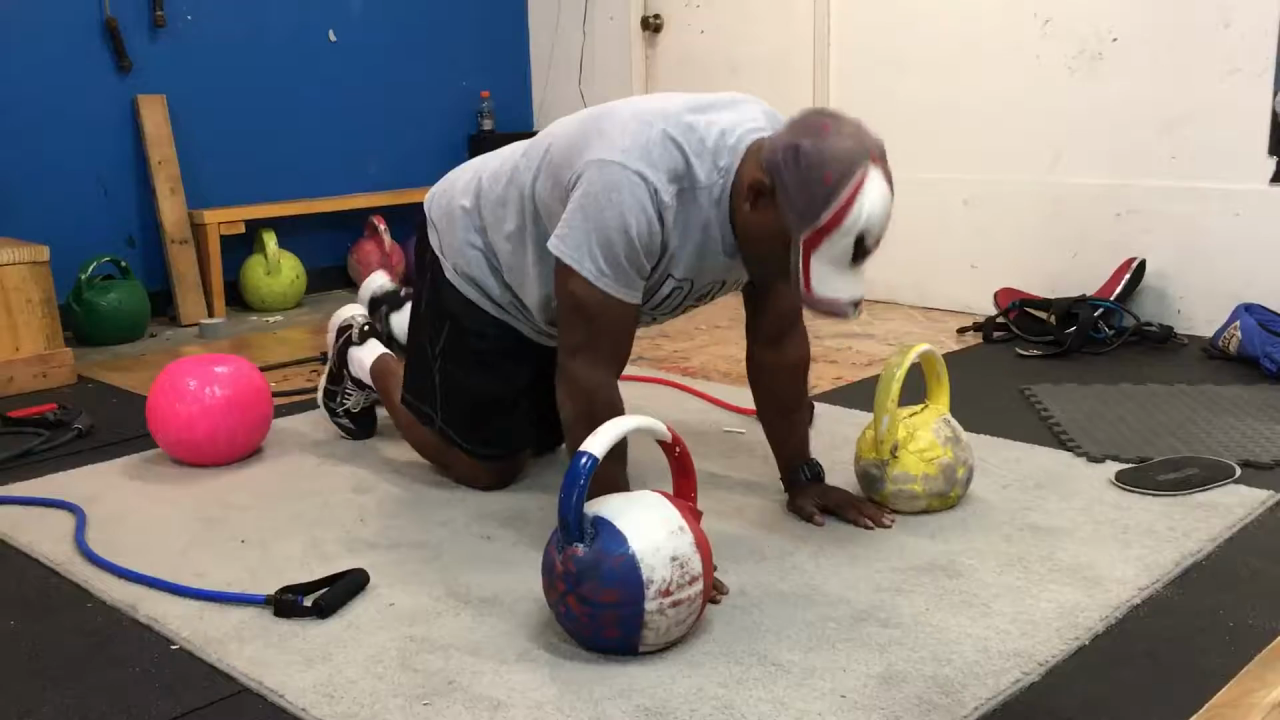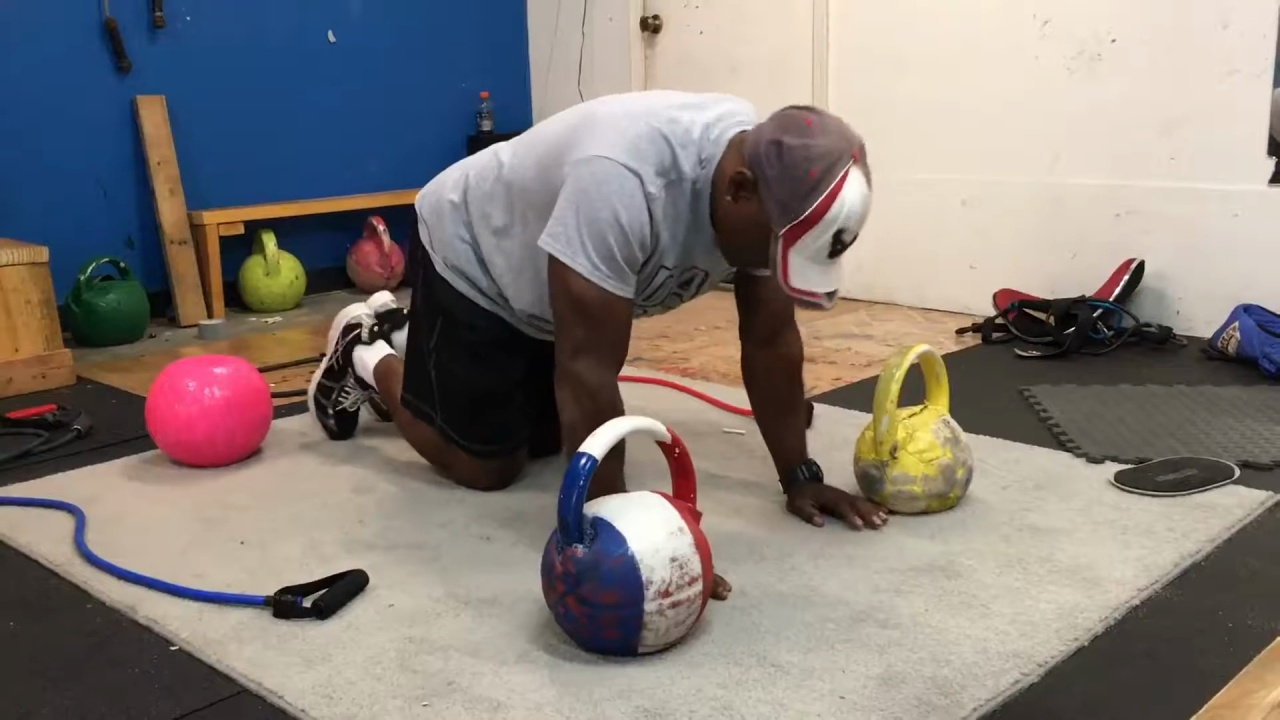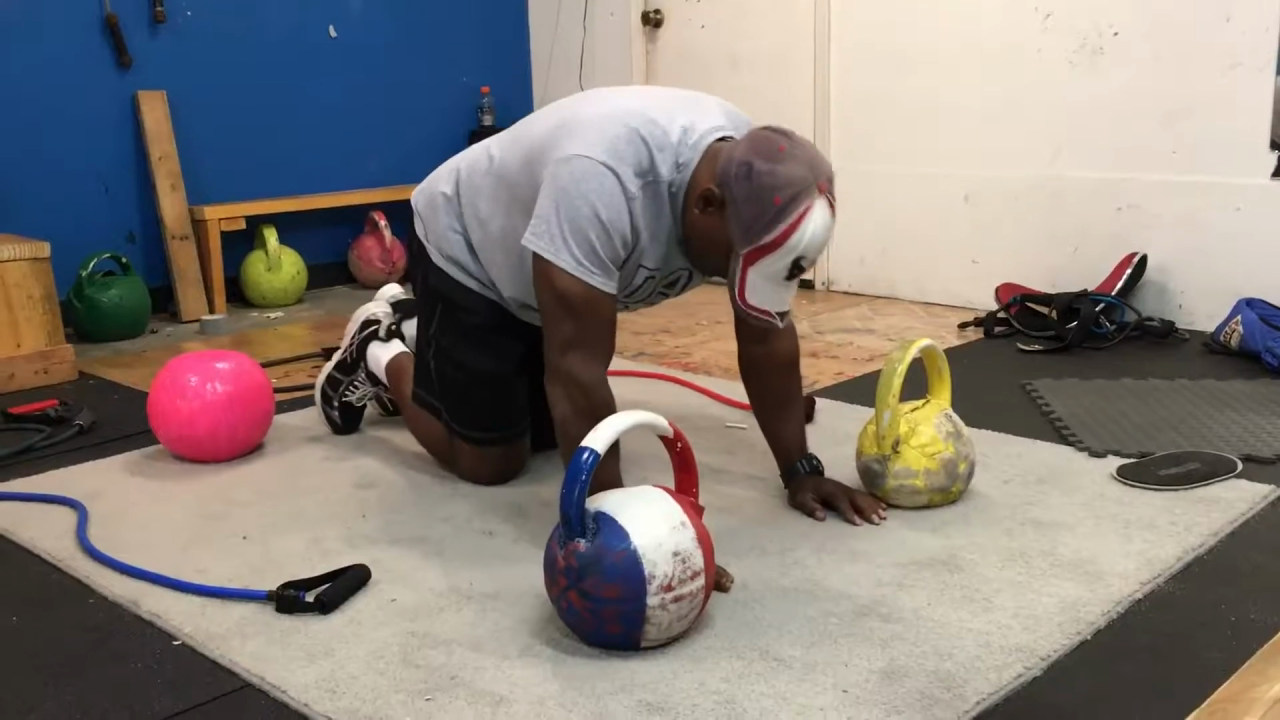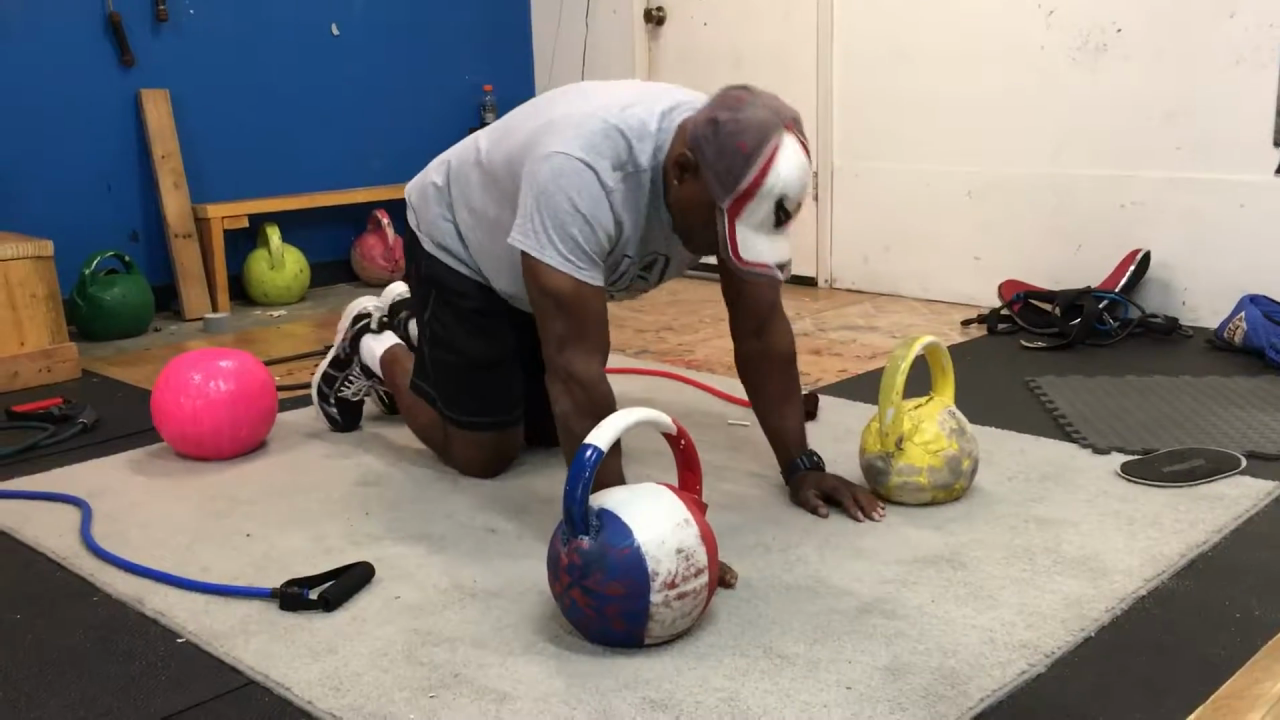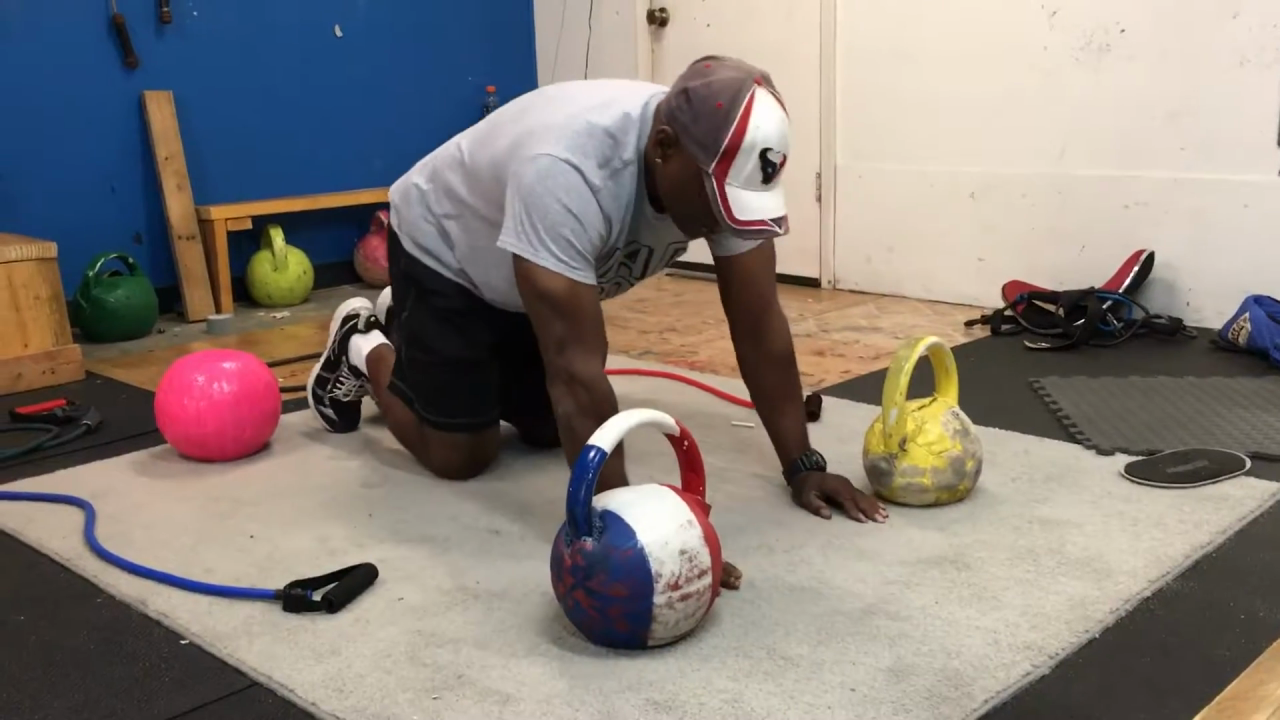
dt=0.2s
person 1, frame 1
left shoulder: (789, 182)
right shoulder: (638, 185)
left elbow: (776, 345)
right elbow: (590, 376)
left wrist: (802, 478)
left hip: (549, 264)
right hip: (480, 254)
left knee: (548, 436)
right knee: (487, 466)
left ankle: (398, 318)
right ankle: (363, 357)
person 1, frame 2
left shoulder: (773, 181)
right shoulder: (623, 180)
left elbow: (770, 341)
right elbow: (588, 373)
left wrist: (801, 478)
left hip: (543, 283)
right hip: (471, 253)
left knee: (546, 440)
right knee: (486, 466)
left ankle: (399, 333)
right ankle: (366, 357)
person 1, frame 3
left shoulder: (757, 179)
right shoulder: (603, 182)
left elbow: (766, 338)
right elbow: (578, 368)
left wrist: (801, 472)
left hip: (538, 281)
right hip: (469, 251)
left knee: (549, 431)
right knee: (490, 461)
left ankle: (412, 327)
right ankle: (380, 353)
person 1, frame 4
left shoulder: (739, 167)
right shoulder: (583, 173)
left elbow: (762, 330)
right elbow: (577, 364)
left wrist: (802, 467)
left hip: (542, 260)
right hip: (459, 242)
left knee: (550, 428)
right knee: (484, 451)
left ankle: (414, 321)
right ankle: (374, 348)
person 1, frame 5
left shoulder: (728, 160)
right shoulder: (566, 172)
left elbow: (759, 326)
right elbow: (577, 367)
left wrist: (803, 466)
left hip: (526, 273)
right hip: (442, 245)
left knee: (548, 429)
right knee: (460, 454)
left ankle: (405, 322)
right ankle: (363, 348)
